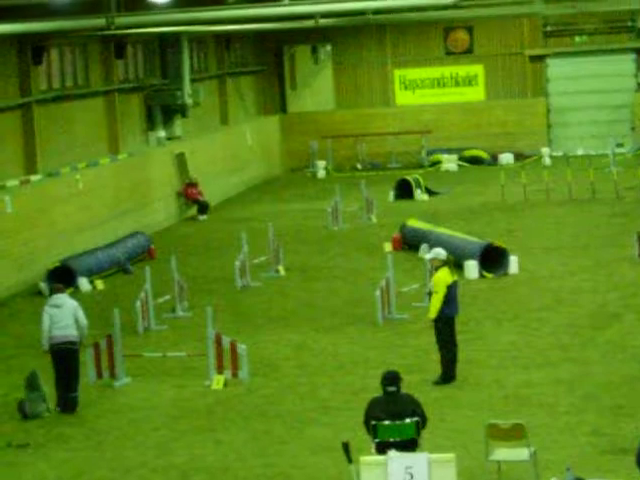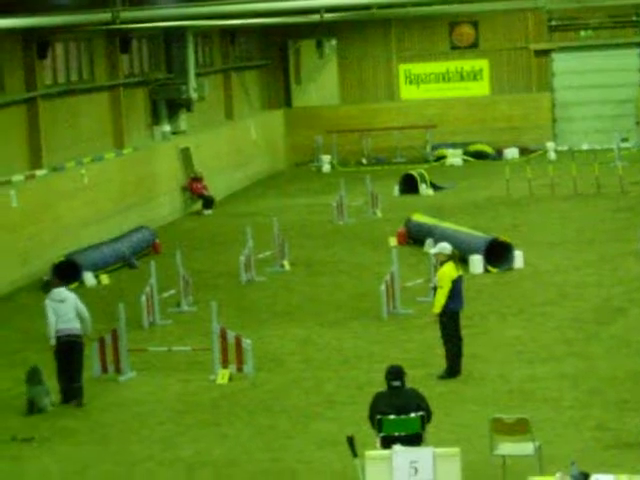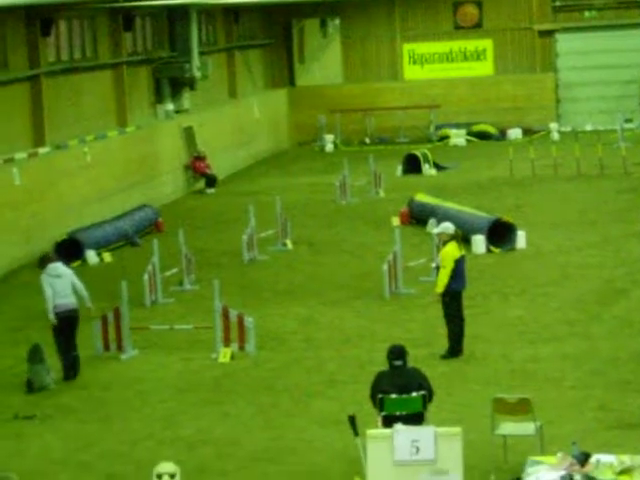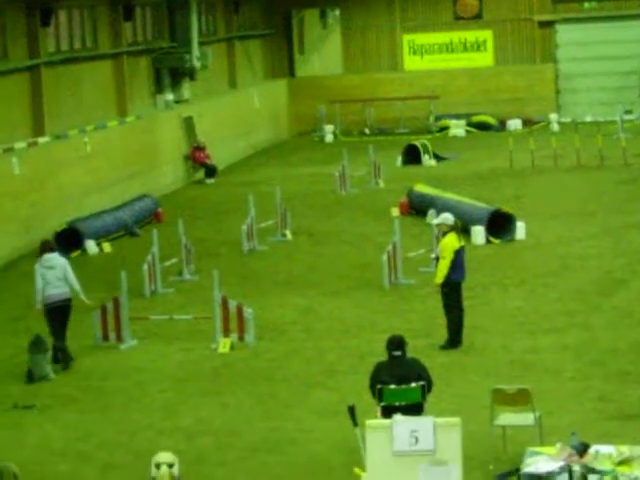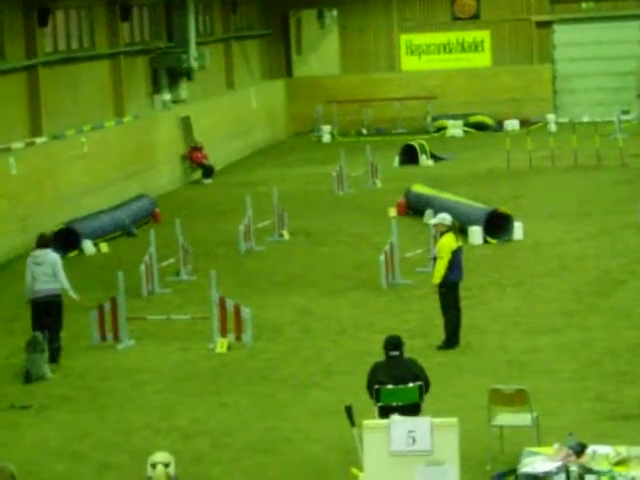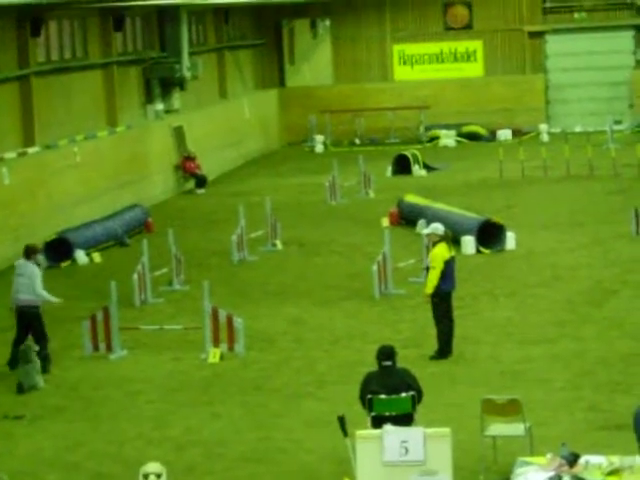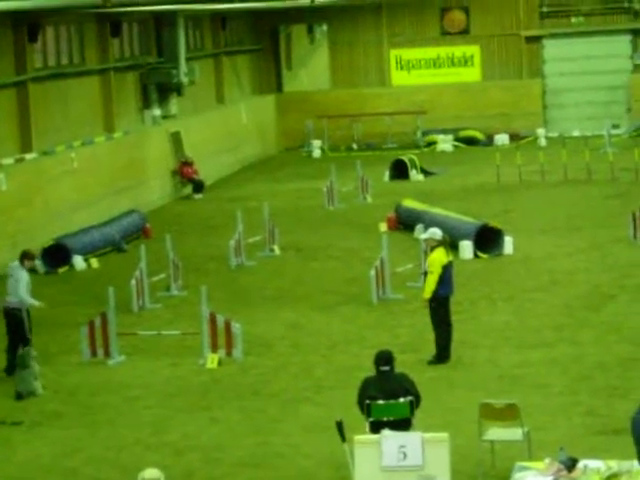
dt=0.3s
person 1, frame 1
left shoulder: (439, 276)
right shoulder: (449, 272)
left elbow: (437, 298)
left wrist: (431, 315)
left hip: (442, 315)
right hip: (450, 312)
left knee: (444, 345)
right knee: (451, 343)
left ankle: (446, 376)
right ankle: (451, 373)
person 1, frame 2
left shoulder: (445, 271)
right shoulder: (455, 266)
left elbow: (442, 292)
left wrist: (436, 310)
left hip: (447, 309)
right hip: (455, 307)
left knee: (449, 340)
right knee: (456, 338)
left ankle: (451, 370)
right ankle: (456, 368)
person 1, frame 3
left shoulder: (447, 251)
right shoulder: (457, 246)
left elbow: (445, 272)
left wrist: (439, 289)
left hip: (450, 289)
right hip: (458, 287)
left knee: (451, 319)
right knee: (458, 317)
left ankle: (453, 350)
right ankle: (458, 347)
person 1, frame 4
left shoulder: (447, 241)
right shoulder: (457, 237)
left elbow: (444, 263)
left wrist: (438, 280)
left hip: (449, 280)
right hip: (457, 278)
left knee: (451, 310)
right knee: (457, 308)
left ankle: (453, 341)
right ankle: (457, 338)
person 1, frame 5
left shoulder: (445, 242)
right shoulder: (454, 237)
left elbow: (442, 263)
left wrist: (436, 280)
left hip: (447, 280)
right hip: (455, 278)
left knee: (448, 310)
right knee: (454, 308)
left ankle: (450, 341)
right ankle: (454, 338)
person 1, frame 6
left shoulder: (437, 252)
right shoulder: (447, 247)
left elbow: (434, 273)
left wrist: (429, 290)
left hip: (439, 290)
right hip: (447, 287)
left knee: (441, 320)
right knee: (447, 318)
left ankle: (443, 351)
right ankle: (447, 348)
person 1, frame 7
left shoulder: (435, 256)
right shoulder: (445, 252)
left elbow: (432, 277)
left wrist: (426, 295)
left hip: (437, 294)
right hip: (445, 292)
left knee: (439, 325)
right knee: (445, 323)
left ankle: (441, 356)
right ankle: (445, 353)
person 2, frame 1
left shoulder: (48, 306)
right shoulder: (73, 303)
left elbow: (45, 327)
right elbow: (83, 323)
left wrist: (45, 345)
right wrist: (82, 338)
left hip: (55, 343)
right hip: (71, 341)
left knee: (60, 375)
right knee: (72, 375)
left ankle: (61, 404)
right ankle: (71, 405)
person 2, frame 2
left shoulder: (49, 301)
right shoulder: (71, 296)
left elbow: (51, 321)
right elbow: (85, 314)
left wrist: (52, 340)
right wrist: (88, 330)
left hip: (60, 336)
right hip: (75, 334)
left knee: (62, 368)
right knee: (76, 368)
left ankle: (66, 397)
right ankle: (78, 396)
person 2, frame 3
left shoulder: (45, 276)
right shoulder: (67, 270)
left elbow: (49, 296)
right elbow: (80, 287)
left wrist: (51, 315)
right wrist: (88, 302)
left hip: (58, 311)
right hip: (73, 309)
left knee: (62, 343)
right knee: (71, 340)
left ankle: (68, 373)
right ankle: (74, 368)
person 2, frame 4
left shoulder: (39, 265)
right shoulder: (62, 261)
left elbow: (39, 286)
right elbow: (71, 279)
left wrist: (39, 303)
right wrist: (81, 295)
left hip: (50, 301)
right hip: (65, 299)
left knee: (56, 332)
right knee: (61, 330)
left ankle: (66, 357)
right ankle: (57, 357)
person 2, frame 5
left shoulder: (31, 259)
right shoulder: (54, 257)
left elbow: (28, 280)
right elbow: (61, 277)
left wrist: (29, 296)
right wrist: (70, 291)
left hip: (38, 297)
right hip: (54, 295)
left knee: (37, 327)
right knee: (54, 328)
right ankle: (54, 356)
person 2, frame 6
left shoulder: (18, 268)
right shoulder: (34, 269)
left elbow: (14, 289)
right elbow: (38, 290)
left wrist: (14, 304)
right wrist: (51, 298)
left hip: (20, 306)
right hip: (32, 306)
left knee: (20, 336)
right knee: (41, 337)
left ankle: (13, 363)
right ankle: (44, 365)
person 2, frame 7
left shoulder: (14, 270)
right shoulder: (22, 274)
right elbow: (22, 294)
right wrist: (34, 302)
left hip: (8, 308)
right hip: (18, 309)
left knee: (13, 340)
right knee: (26, 339)
left ankle: (11, 368)
